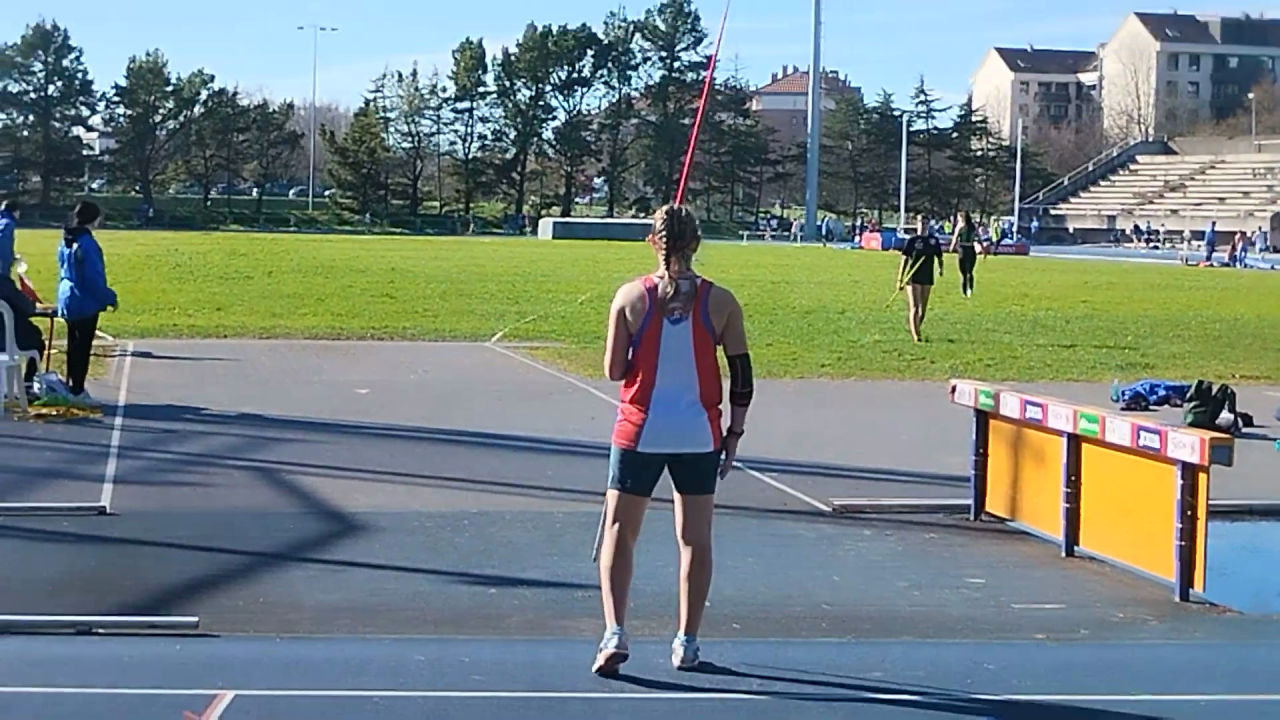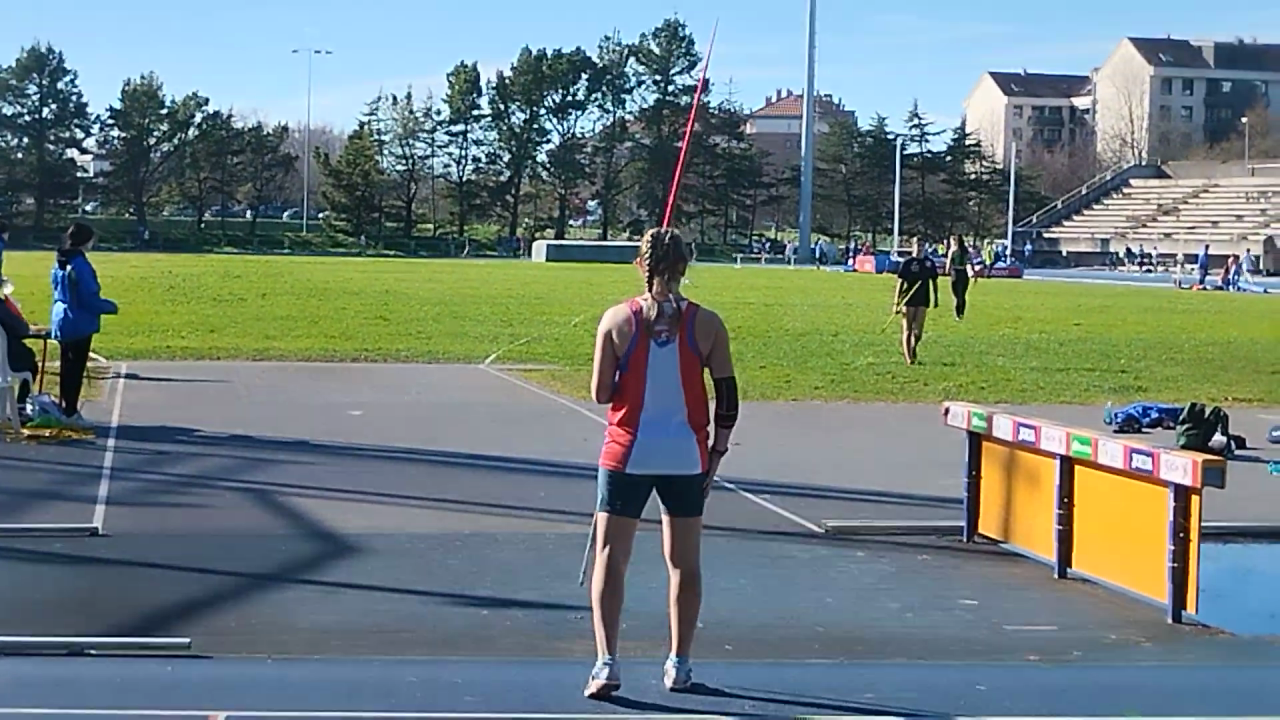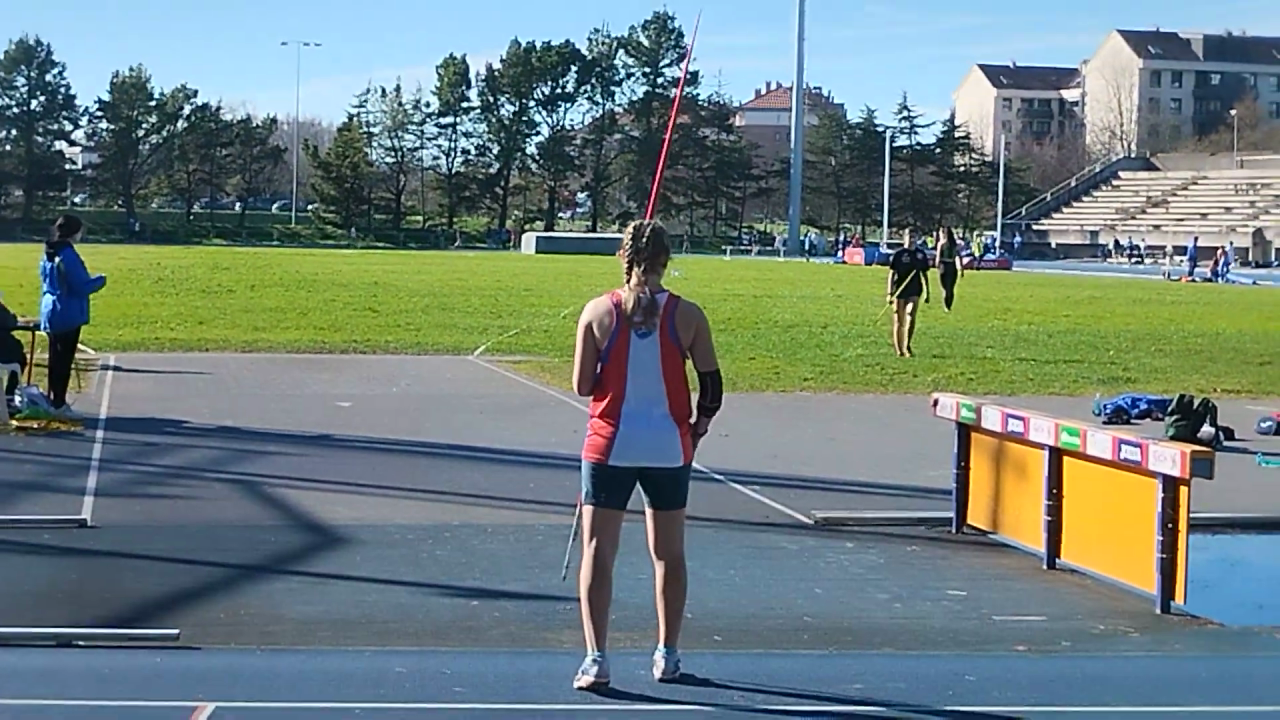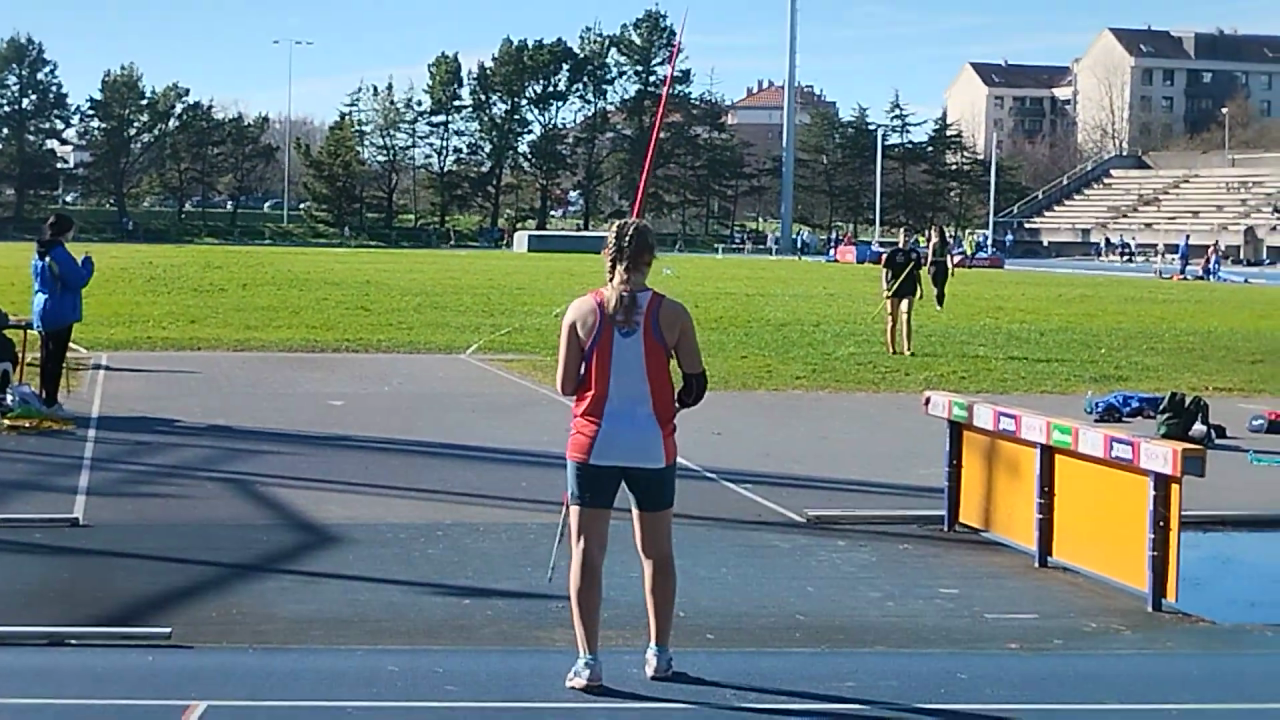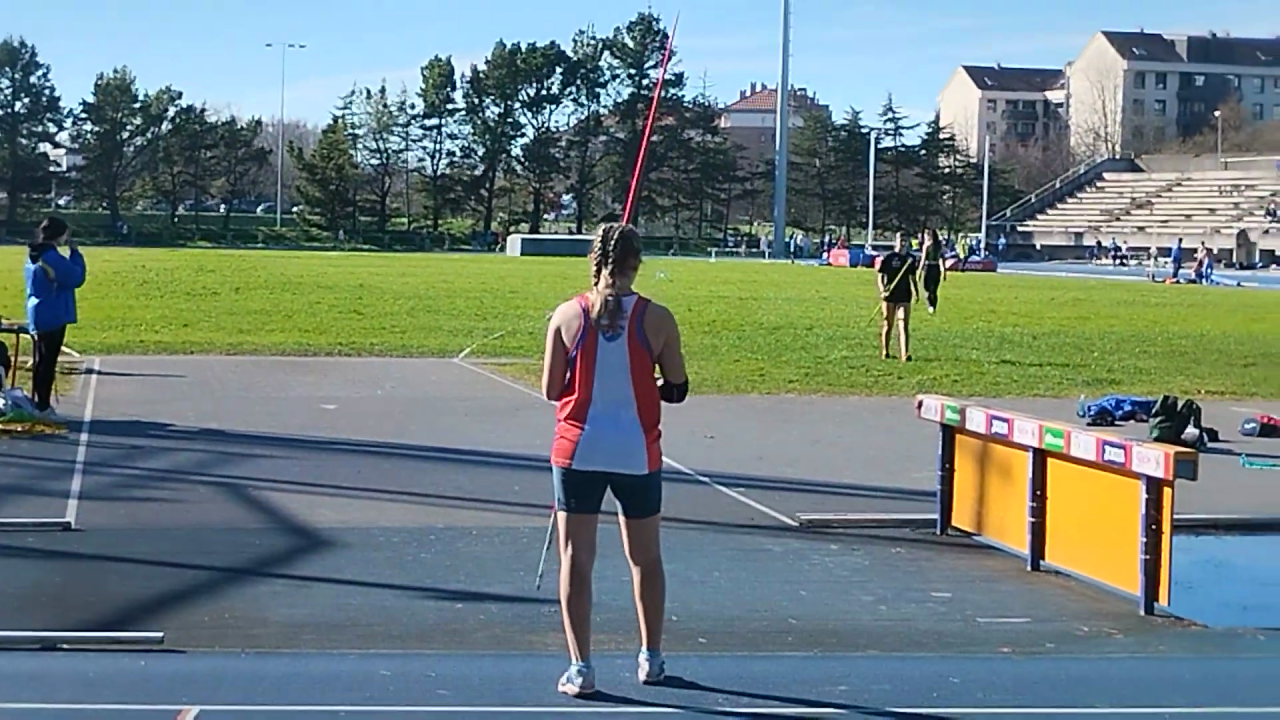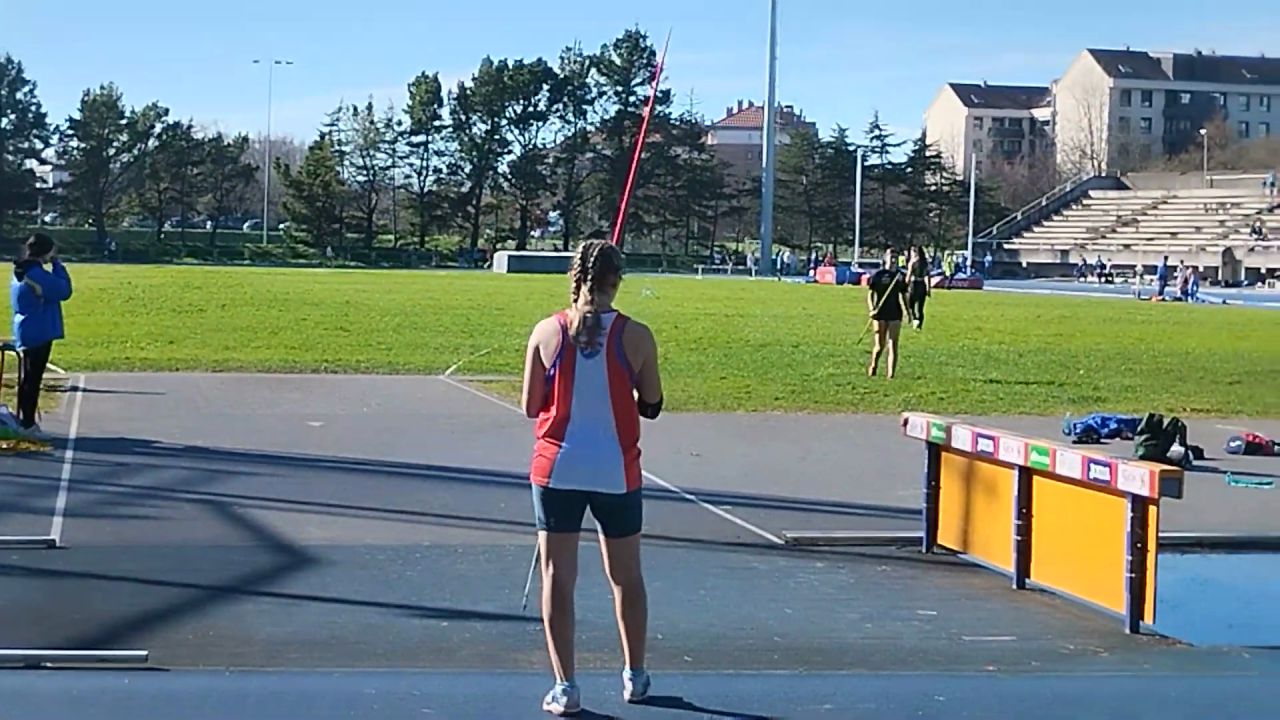
dt=0.1s
person 1, frame 1
left shoulder: (630, 296)
right shoulder: (719, 301)
left elbow: (614, 369)
right elbow: (741, 372)
right wrist: (734, 430)
left hip: (640, 433)
right hip: (698, 434)
left knee: (618, 533)
right knee: (695, 540)
left ankle: (615, 634)
right ankle: (686, 643)
person 1, frame 2
left shoulder: (617, 320)
right shoulder: (706, 324)
left elbow: (601, 392)
right elbow: (727, 394)
right wrist: (717, 448)
left hip: (628, 453)
right hip: (685, 455)
left knee: (609, 557)
right knee: (684, 562)
left ankle: (607, 663)
right ankle: (678, 664)
person 1, frame 3
left shoulder: (598, 311)
right shoulder: (687, 315)
left elbow: (582, 386)
right elbow: (711, 387)
right wrist: (696, 429)
left hip: (609, 447)
right hip: (668, 447)
left knee: (598, 551)
right knee: (669, 554)
left ankle: (596, 661)
right ankle: (667, 655)
person 1, frame 4
left shoulder: (581, 311)
right shoulder: (671, 314)
left elbow: (566, 385)
right elbow: (696, 385)
left hip: (593, 445)
right hip: (652, 447)
left knee: (586, 552)
right knee: (657, 553)
left ankle: (588, 661)
right ankle: (659, 653)
person 1, frame 5
left shoulder: (567, 315)
right shoulder: (657, 318)
left elbow: (552, 390)
right elbow: (676, 390)
left hip: (578, 450)
right hip: (637, 453)
left knee: (575, 558)
right knee: (646, 559)
left ankle: (581, 669)
right ankle: (650, 658)
person 1, frame 6
left shoulder: (546, 331)
right shoulder: (636, 336)
left elbow: (531, 406)
right elbow: (651, 406)
left hip: (557, 468)
right hip: (616, 471)
left knee: (557, 578)
right knee: (627, 577)
right ankle: (635, 676)
person 2, frame 1
left shoulder: (68, 241)
right shoulder: (86, 243)
right elbow: (93, 277)
right wrist: (110, 297)
left hip: (69, 300)
right hip: (84, 302)
left knee: (74, 346)
right knee: (82, 348)
left ankle: (73, 389)
right ankle: (77, 392)
person 2, frame 2
left shoulder: (61, 262)
right shoulder: (80, 264)
right elbow: (90, 298)
right wrist: (110, 307)
left hip: (62, 322)
right hip: (78, 323)
left knee: (68, 368)
right knee: (76, 369)
left ankle: (67, 410)
right ankle: (70, 413)
person 2, frame 3
left shoulder: (49, 254)
right shoulder: (68, 256)
right elbow: (82, 286)
right wrist: (99, 281)
left hip: (52, 314)
right hip: (67, 315)
left knee: (57, 360)
right knee: (64, 361)
left ankle: (55, 402)
right ankle: (59, 405)
person 2, frame 4
left shoulder: (41, 252)
right shoulder: (59, 254)
right elbow: (77, 282)
right wrist: (87, 264)
left hip: (44, 312)
right hip: (59, 314)
left knee: (48, 358)
right knee: (55, 359)
left ankle: (47, 401)
right ankle: (51, 404)
person 2, frame 5
left shoulder: (35, 255)
right shoulder: (52, 258)
right elbow: (77, 278)
right wrist: (75, 252)
left hip: (39, 315)
right hip: (53, 317)
left knee: (42, 361)
right knee: (48, 362)
left ankle: (39, 404)
right ankle: (43, 408)
person 2, frame 6
left shoulder: (21, 272)
right shoulder: (38, 274)
right elbow: (64, 290)
right wrist: (57, 265)
left hip: (25, 332)
right hip: (38, 333)
left knee: (28, 379)
right knee: (33, 379)
left ankle: (24, 422)
right ankle: (28, 425)
